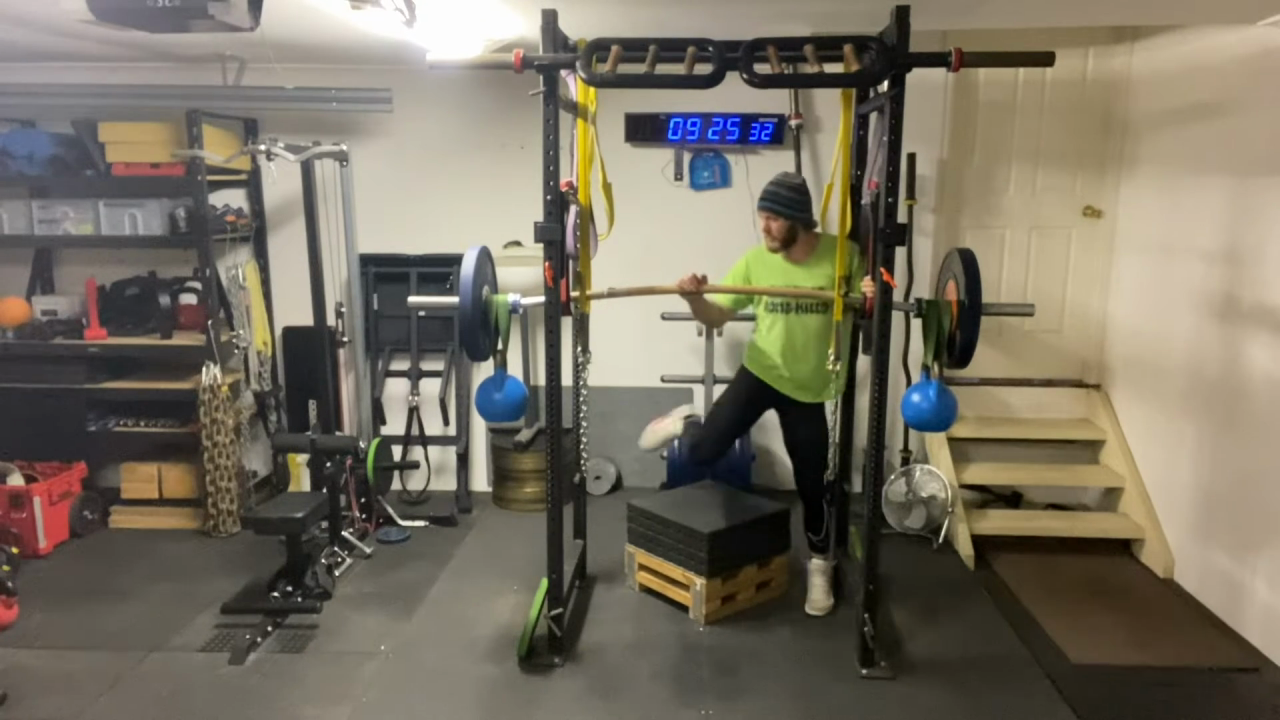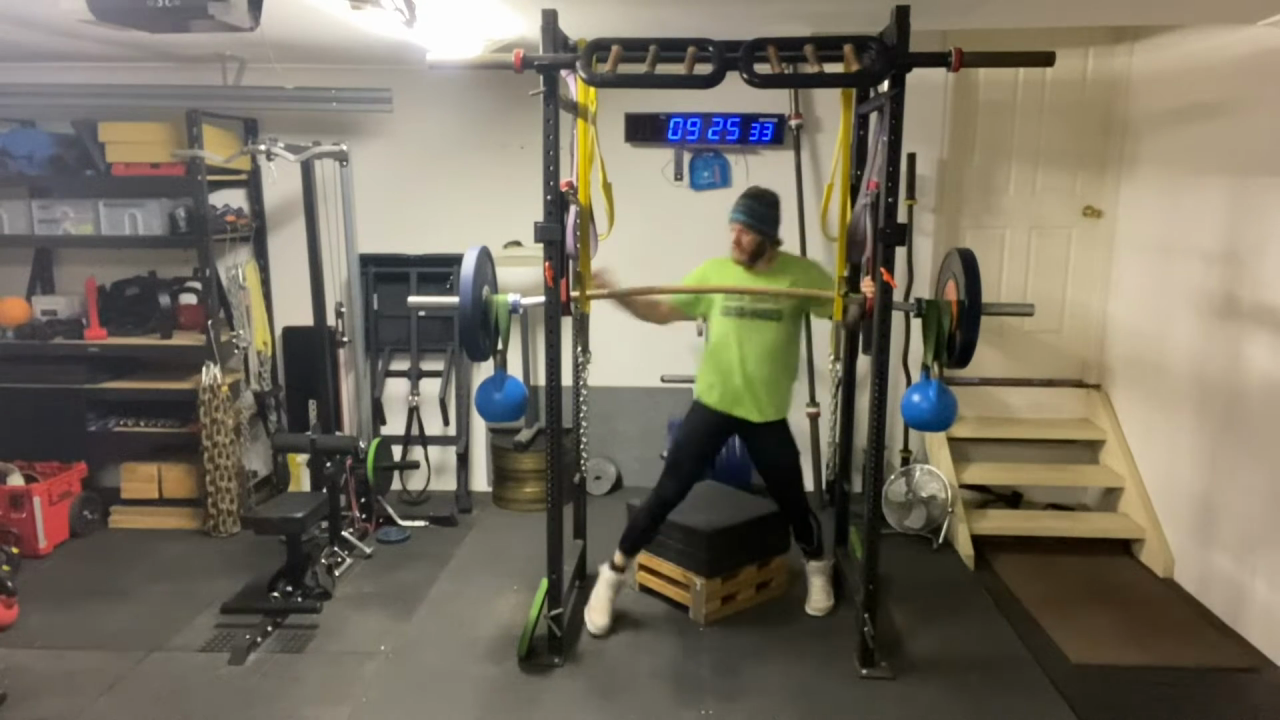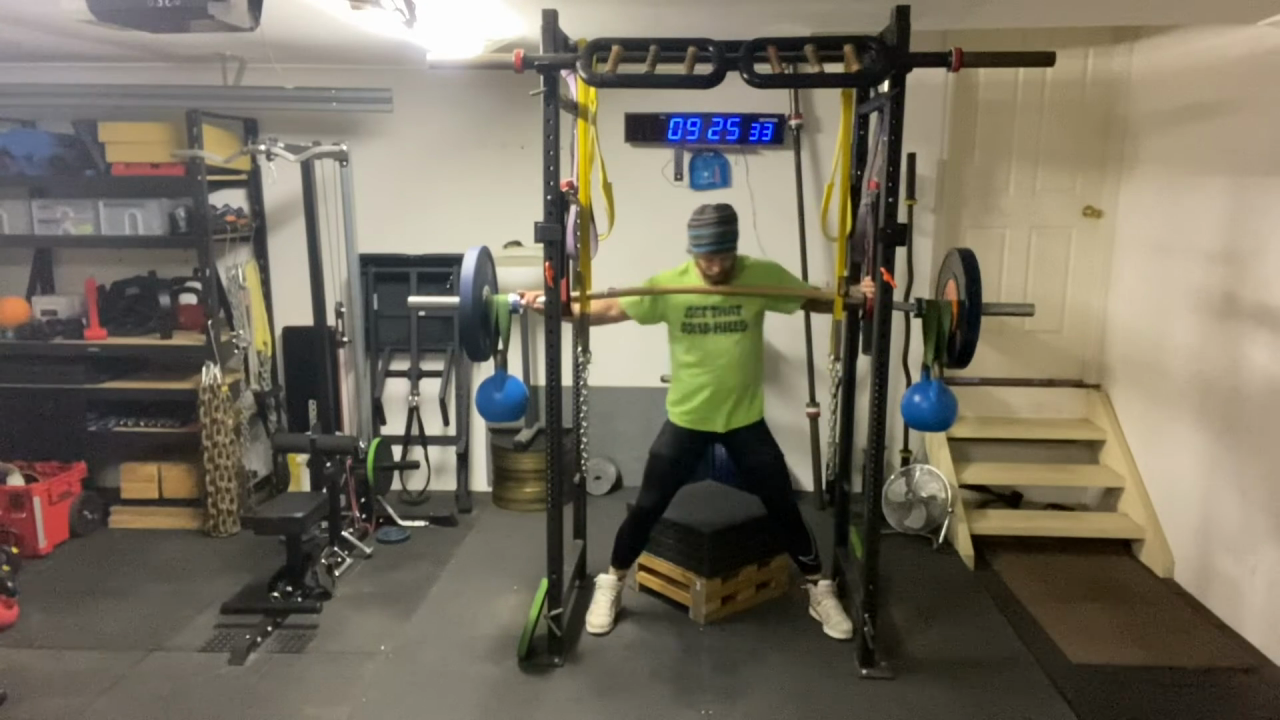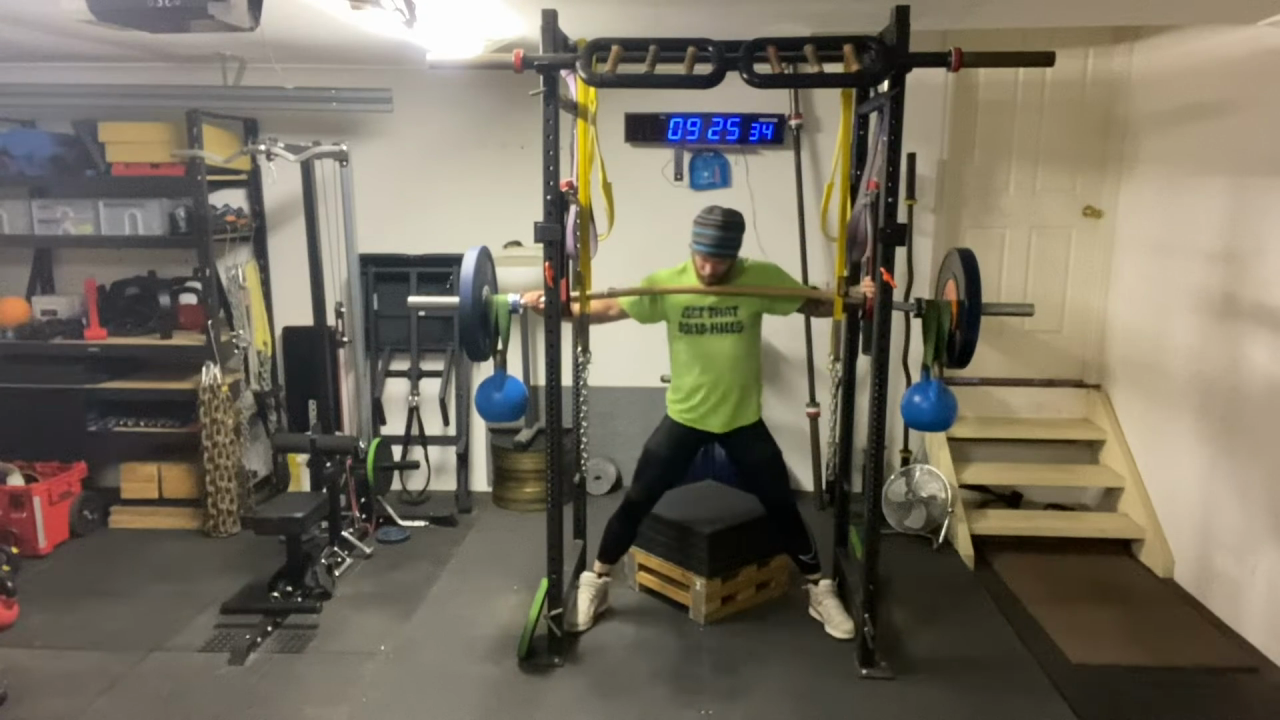
dt=0.5s
person 1, frame 1
left shoulder: (842, 256)
right shoulder: (755, 262)
right elbow: (716, 317)
left wrist: (873, 297)
right wrist: (694, 298)
left hip: (809, 388)
right hip: (762, 372)
left knee: (811, 484)
right knee: (706, 449)
left ankle: (820, 565)
right ankle: (684, 424)
person 1, frame 2
left shoulder: (802, 274)
right shoulder: (712, 272)
right elbow: (663, 312)
left wrist: (866, 296)
right wrist: (617, 293)
left hip: (766, 411)
right hip: (712, 404)
left knee: (792, 501)
right knee: (668, 493)
left ankle: (817, 568)
right ankle: (612, 575)
person 1, frame 3
left shoulder: (764, 276)
right shoulder: (668, 285)
left elbow: (817, 300)
right elbow: (610, 309)
left wrist: (856, 295)
left hip: (745, 419)
right hip: (686, 418)
left knee: (783, 508)
right knee: (647, 508)
left ankle: (819, 591)
right ankle: (611, 585)
person 1, frame 4
left shoulder: (762, 279)
right shoulder: (666, 283)
left elbow: (815, 303)
right elbow: (608, 308)
left wrist: (854, 296)
left hip: (743, 419)
right hip: (684, 417)
left knee: (782, 506)
right knee: (636, 502)
left ankle: (820, 591)
right ankle: (595, 584)
